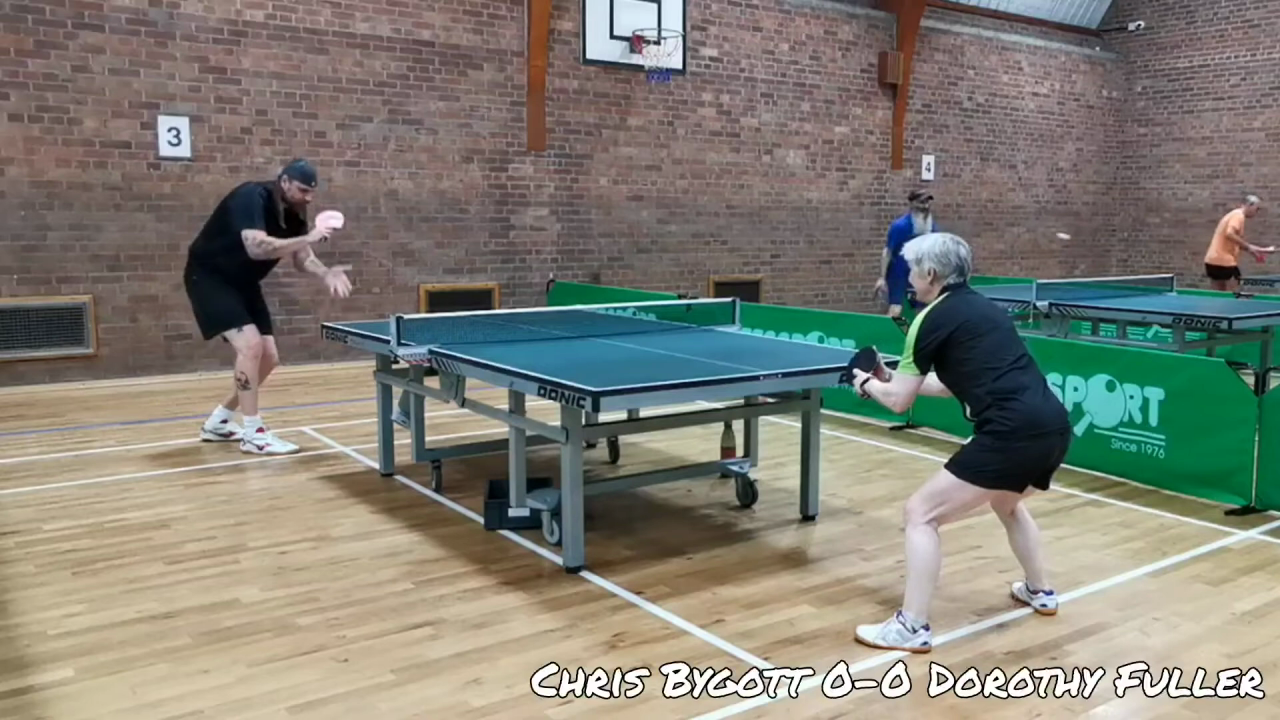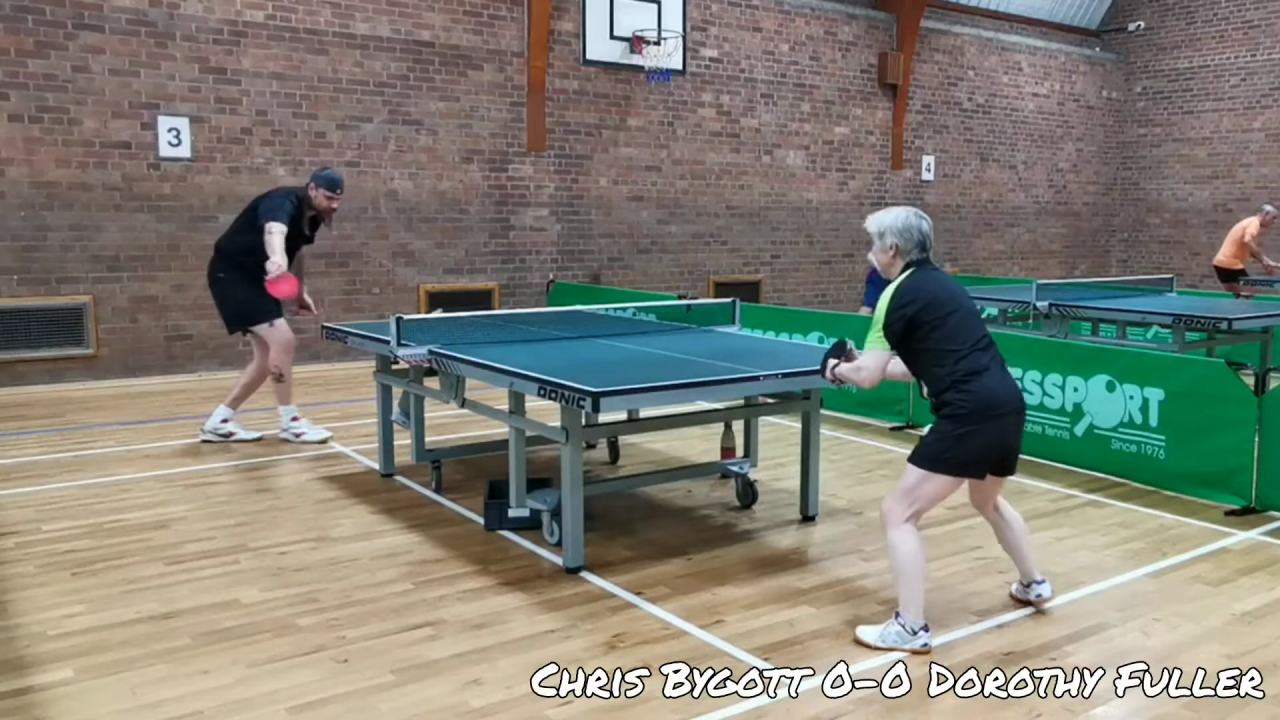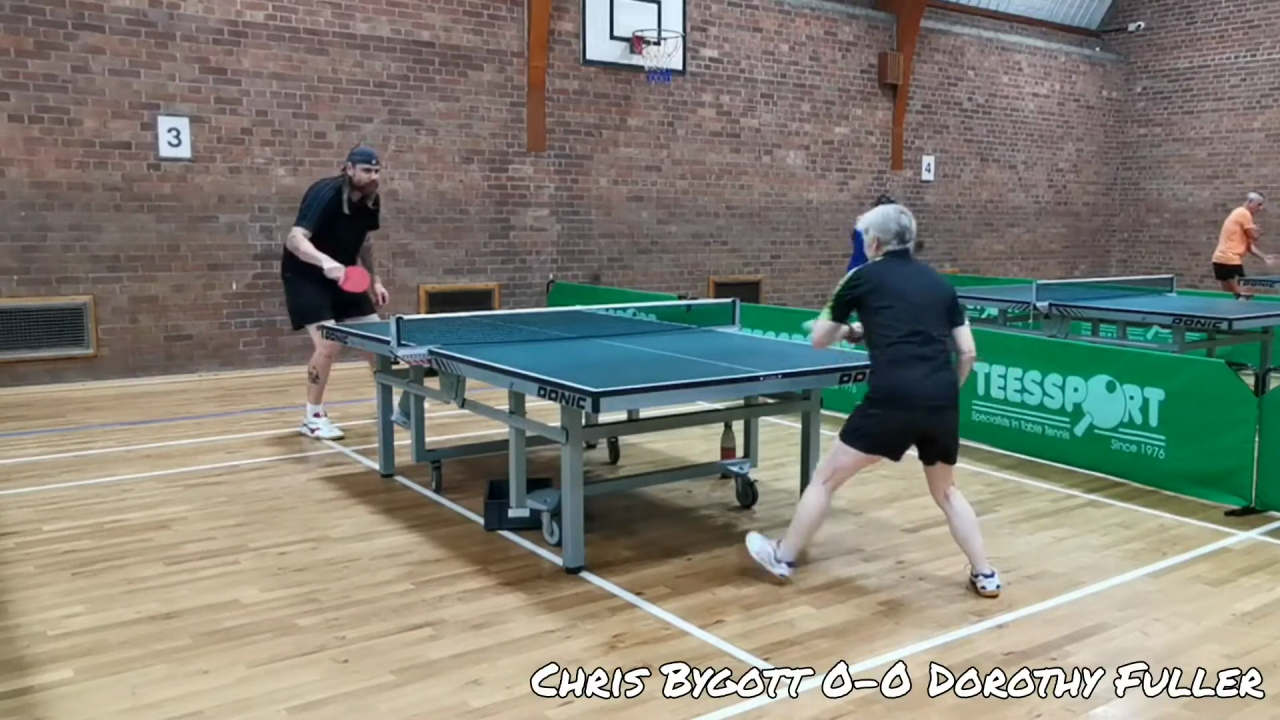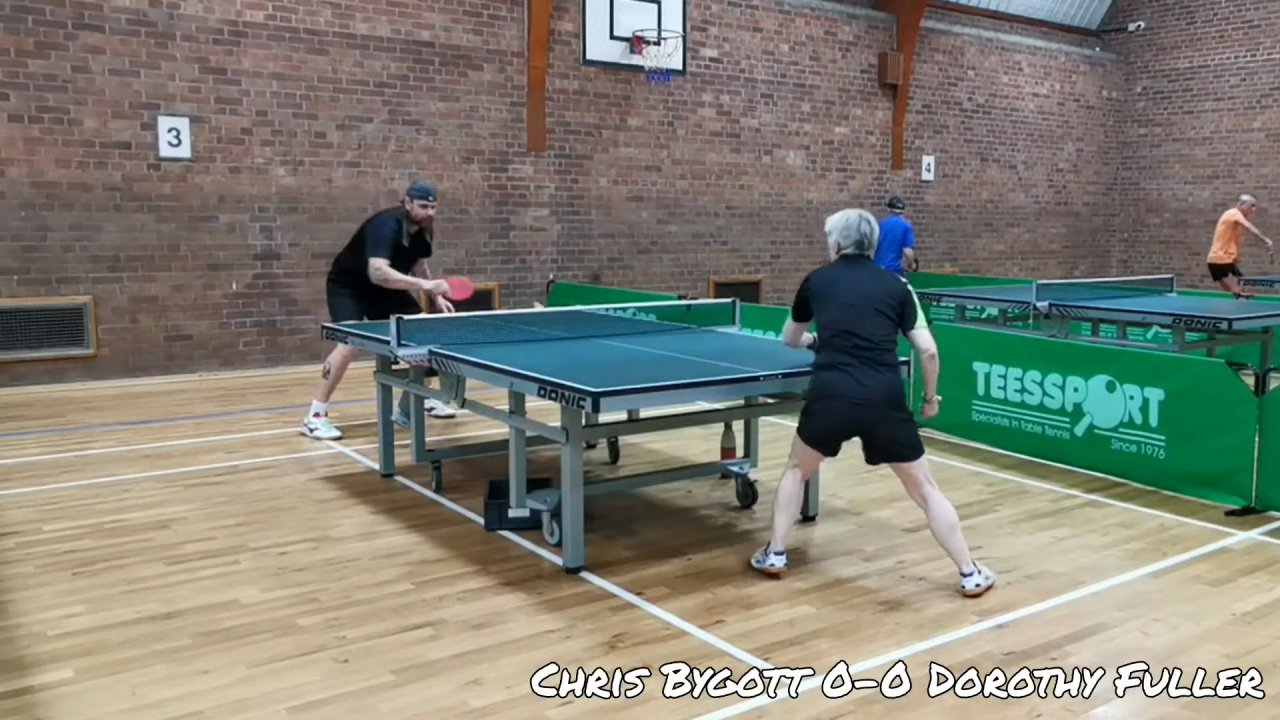
dt=0.5s
person 1, frame 1
left shoulder: (933, 318)
right shoulder: (981, 308)
left elbow: (898, 401)
left wrist: (867, 384)
right wrist: (892, 378)
left hip: (1013, 434)
right hip: (1053, 427)
left knee: (921, 513)
right knee: (1005, 503)
left ankle: (912, 626)
right ankle: (1040, 591)
person 1, frame 2
left shoulder: (900, 293)
right shoulder: (941, 284)
left elbow: (868, 376)
left wrist: (838, 368)
right wrist: (862, 362)
left hip: (970, 416)
right hip: (1008, 406)
left knee: (898, 514)
right knee: (988, 500)
left ankle: (911, 628)
right ankle: (1034, 584)
person 1, frame 3
left shoulder: (863, 277)
right shoulder: (939, 282)
left elbow: (819, 338)
right elbow: (967, 351)
left wrist: (849, 331)
left hip: (891, 398)
right hip: (939, 402)
left knee: (826, 478)
right knee: (945, 490)
left ankle: (783, 557)
right ankle: (985, 575)
person 1, frame 4
left shoulder: (816, 281)
right shoulder: (896, 285)
left elbow: (789, 338)
right elbow: (928, 349)
right wrist: (929, 396)
left hip: (831, 396)
right hip: (885, 399)
left knee: (796, 469)
right knee: (924, 490)
left ankle: (775, 553)
right ankle: (971, 573)
person 2, frame 1
left shoulder: (295, 212)
right shoulder: (252, 197)
left elbow: (301, 256)
right elbow: (257, 248)
left wrist: (327, 274)
right wrist: (308, 238)
left hip: (244, 282)
right hip: (210, 277)
left knee: (268, 358)
right knee: (250, 346)
left ankle: (218, 421)
right ankle: (254, 432)
person 2, frame 2
left shoulder: (313, 216)
right shoulder: (285, 202)
right elbow: (274, 234)
left wrist: (301, 292)
right wrist: (278, 259)
left hip: (258, 278)
right hip: (232, 275)
left knee: (268, 354)
right knee: (283, 340)
left ankle: (219, 422)
right ankle: (290, 421)
person 2, frame 3
left shoulder: (371, 201)
right shoulder: (322, 195)
right elbow: (296, 239)
left wrist: (375, 279)
right wrist: (327, 262)
left hip: (340, 280)
right hip: (304, 277)
right knee: (328, 346)
right ankle: (314, 416)
person 2, frame 4
left shoulder: (424, 230)
right shoulder: (384, 226)
left elbow: (419, 265)
right elbow: (378, 272)
left wrist: (436, 297)
right wrist: (424, 284)
left hip: (390, 289)
right hip: (347, 286)
right knee: (350, 344)
left ankle: (421, 399)
right ankle: (315, 416)
